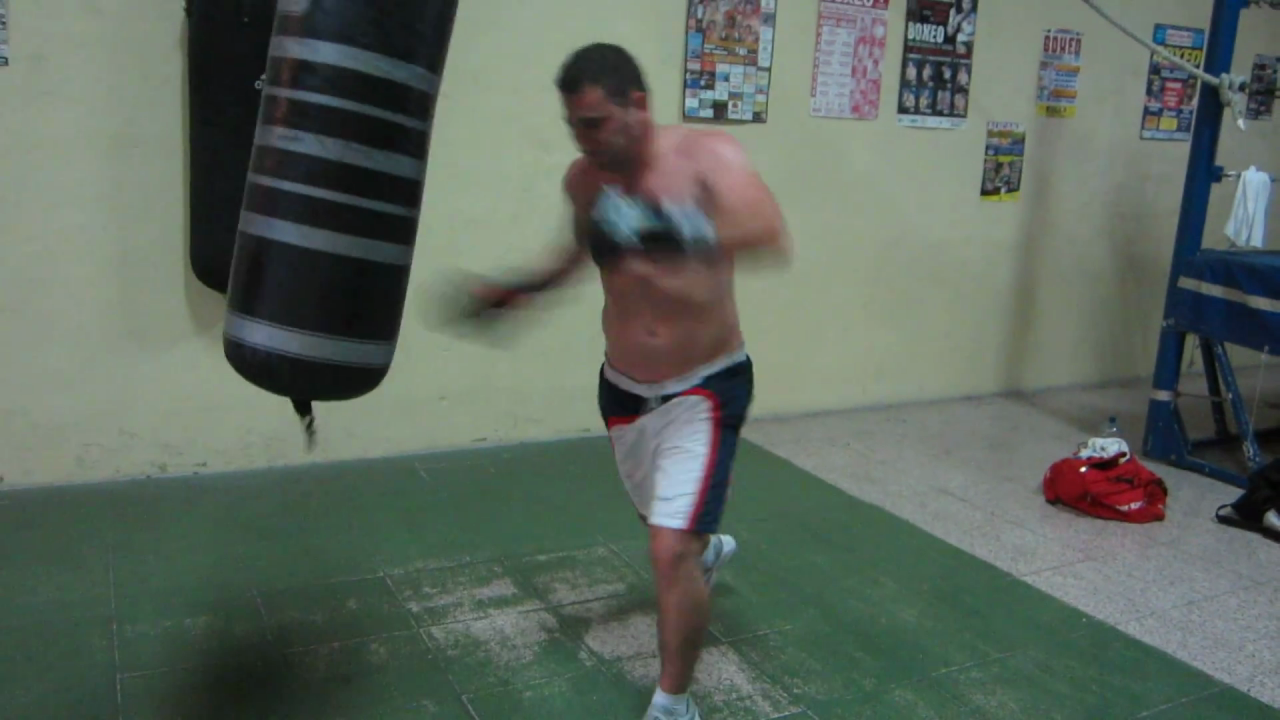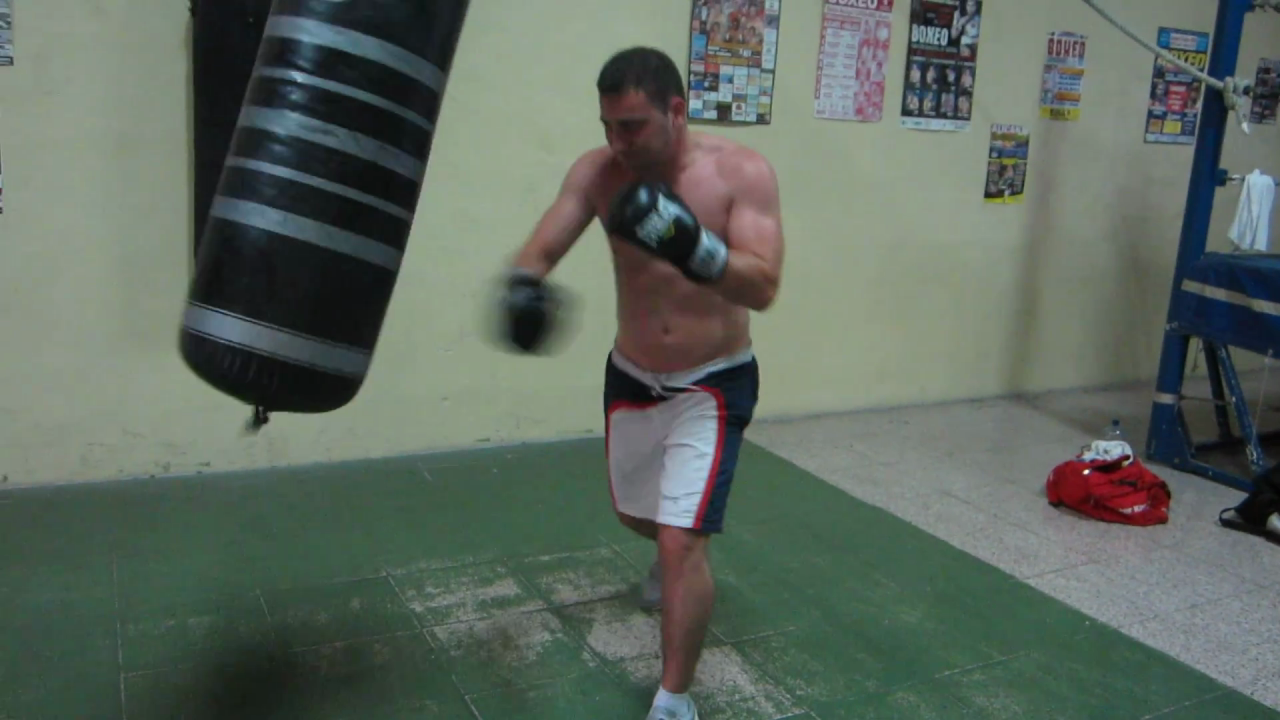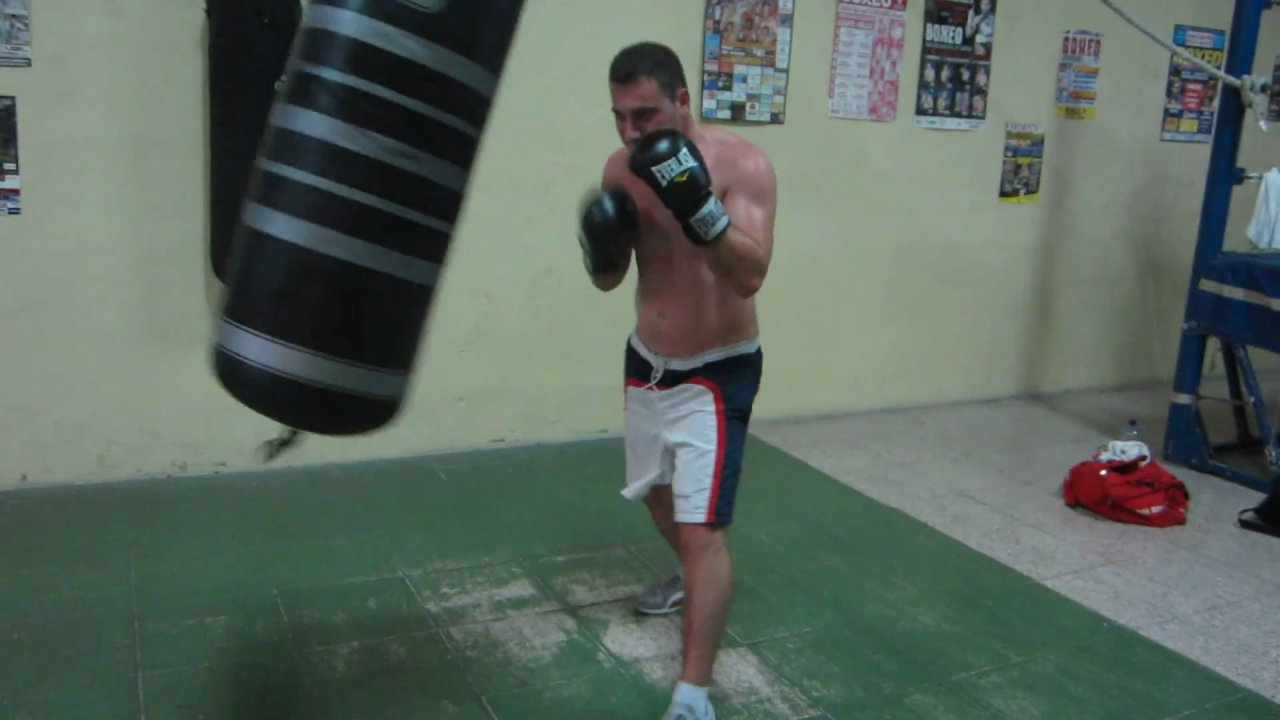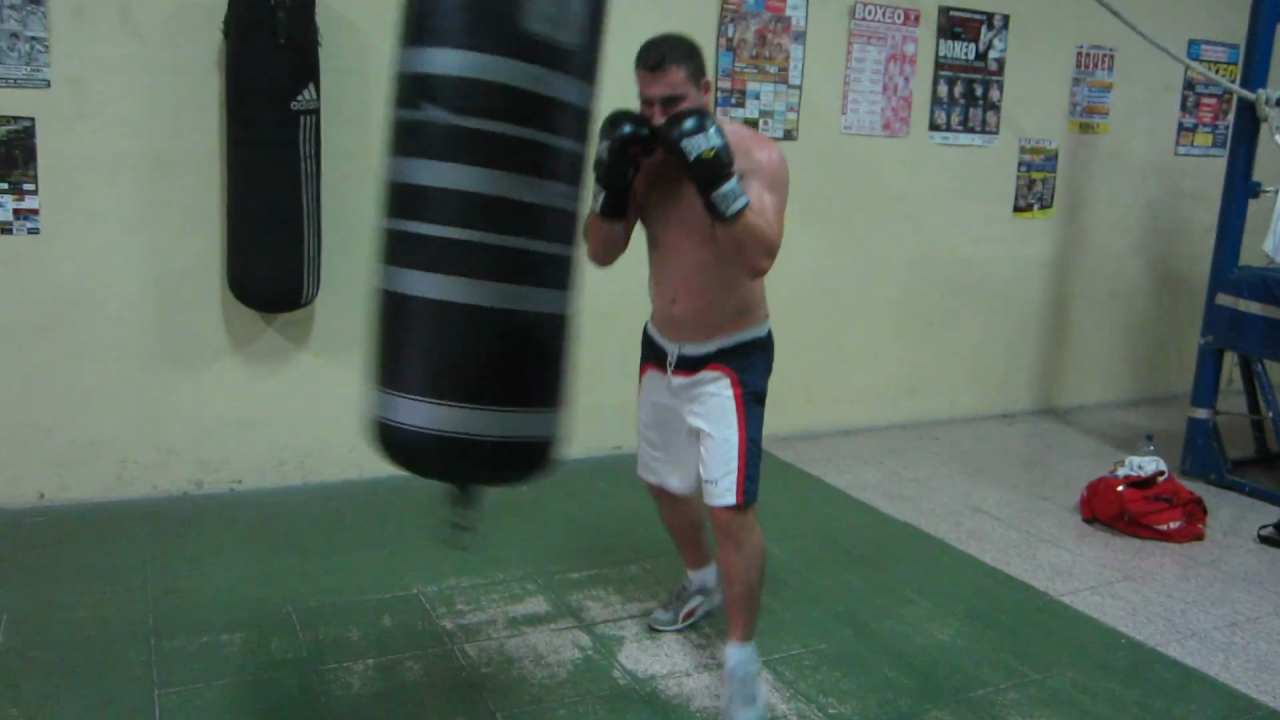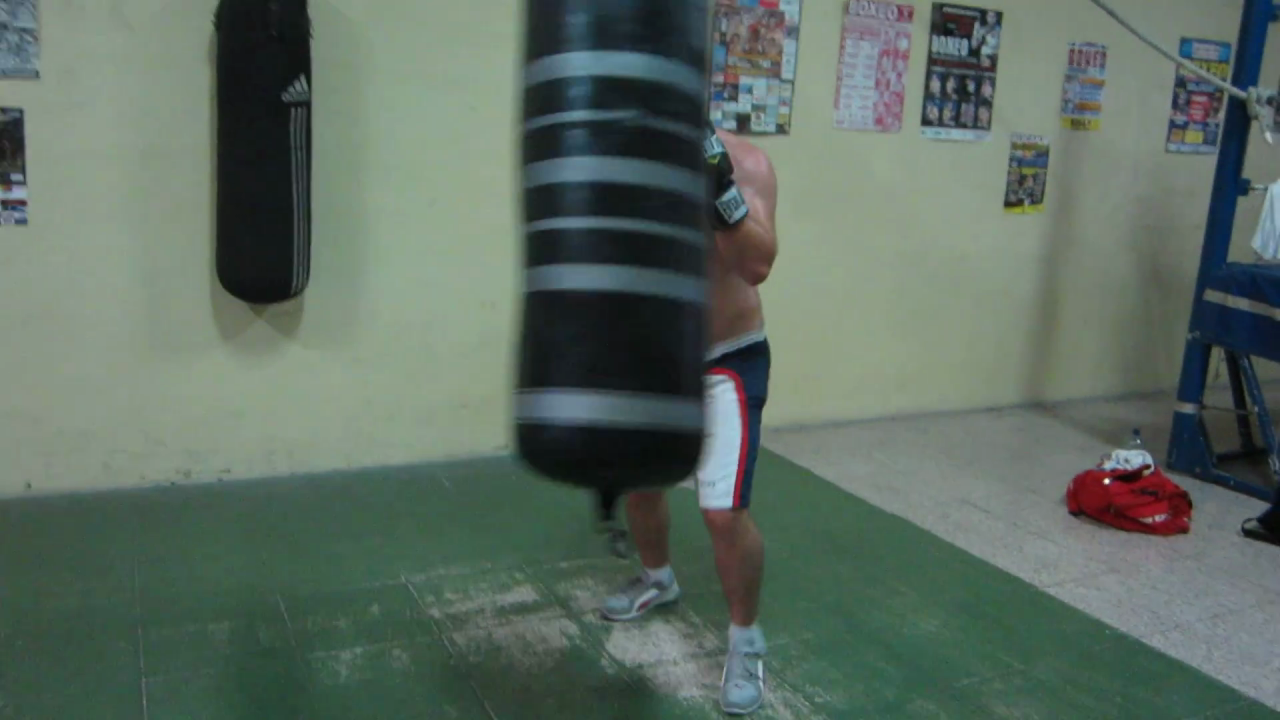
dt=0.2s
person 1, frame 1
left shoulder: (711, 154)
right shoulder: (586, 178)
left elbow: (768, 241)
left wrist: (655, 224)
right wrist: (520, 288)
left hip: (707, 389)
right hip: (627, 388)
left knee: (671, 551)
right knee: (665, 519)
right ankle: (709, 549)
person 1, frame 2
left shoulder: (744, 173)
right shoulder: (596, 172)
left elbow: (761, 289)
right elbow: (540, 249)
left wrist: (686, 240)
right wrist: (522, 288)
left hip: (712, 384)
right hip: (631, 379)
left knee: (682, 542)
right knee: (637, 509)
right ankle: (673, 576)
person 1, frame 3
left shoulder: (743, 163)
right shoulder: (624, 166)
left elbow: (749, 277)
right elbow: (607, 277)
left wrist: (698, 202)
right wrist: (600, 241)
left hip: (719, 373)
right hip: (647, 362)
left knee: (704, 528)
right knee: (655, 491)
right ankle: (691, 578)
person 1, frame 4
left shoulder: (755, 152)
right shoulder: (640, 149)
left elbow: (758, 258)
right elbow: (601, 250)
left wrist: (714, 176)
right wrist: (611, 177)
left hip: (730, 357)
right hip: (661, 349)
left knee: (730, 511)
right knee: (665, 485)
left ankle: (742, 656)
right ankle: (701, 579)
person 1, frame 5
left shoulder: (745, 161)
left elbow: (758, 265)
left wrist: (718, 187)
left hip: (729, 363)
left knee: (726, 513)
right knee: (636, 485)
left ankle: (745, 638)
right ankle: (656, 577)
